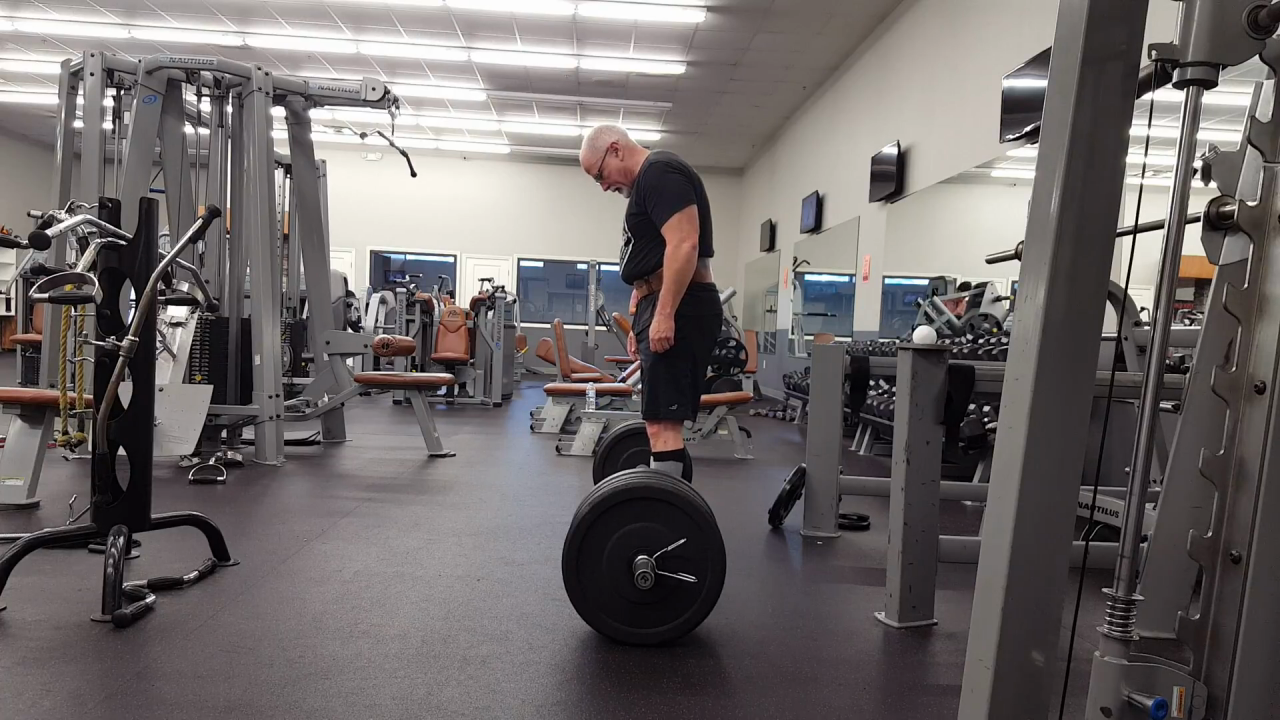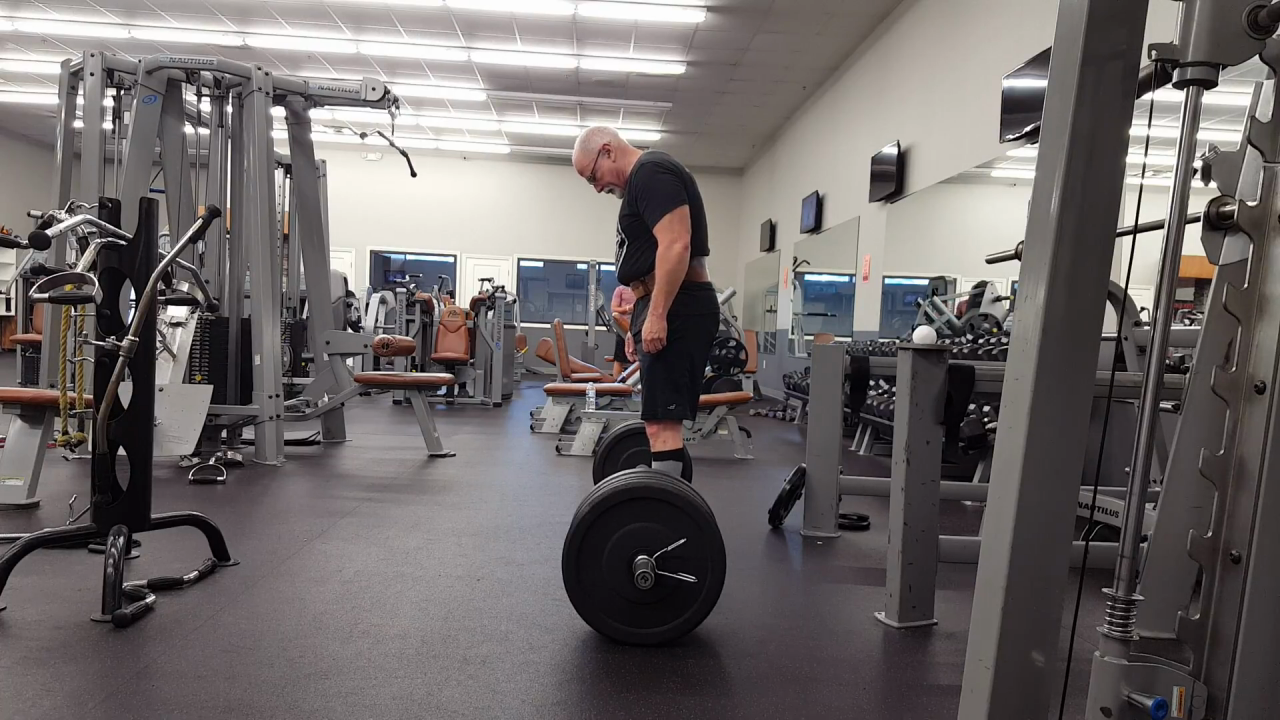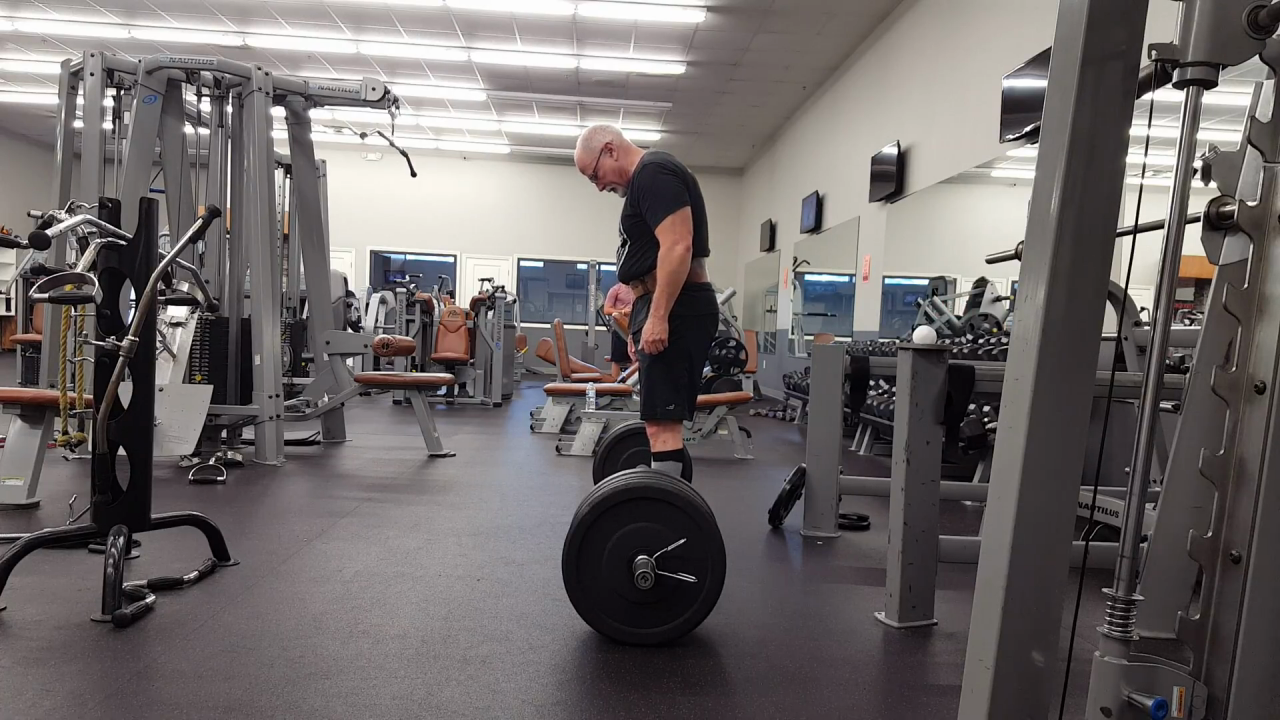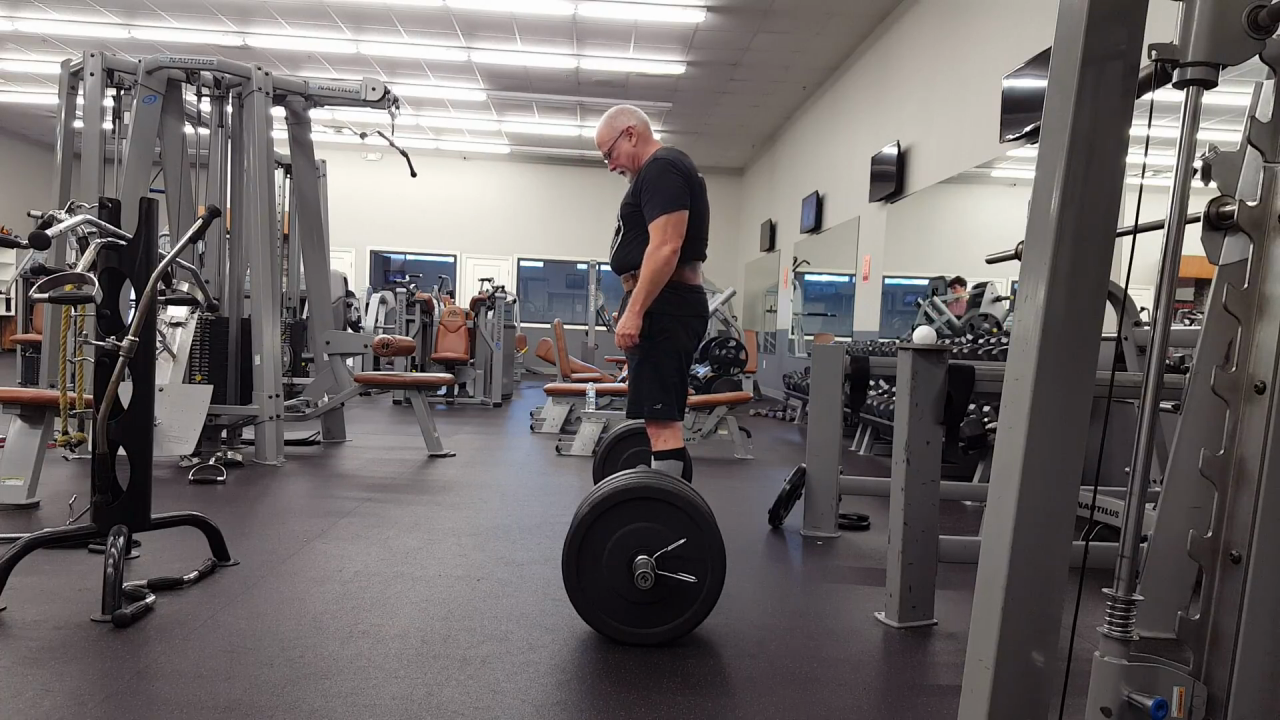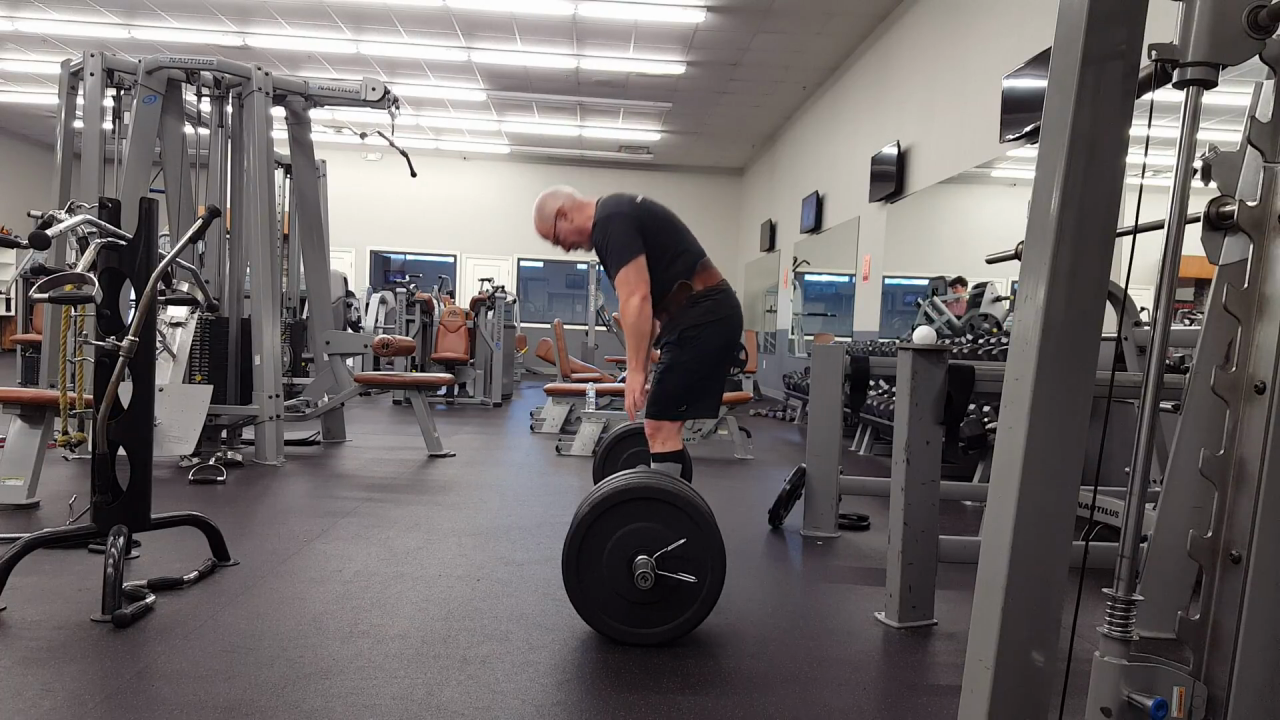
dt=1s
person 1, frame 1
left shoulder: (660, 172)
right shoulder: (649, 182)
left elbow: (684, 244)
left wrist: (664, 315)
right wrist: (640, 322)
left hip: (677, 311)
right hip: (664, 310)
left knee: (662, 423)
right knee: (660, 421)
person 1, frame 2
left shoulder: (651, 173)
right shoulder: (644, 180)
left elbow: (676, 244)
left wrist: (656, 315)
right wrist: (640, 323)
left hip: (675, 311)
right hip: (665, 311)
left knee: (661, 422)
right knee: (659, 420)
person 1, frame 3
left shoulder: (654, 173)
right shoulder: (647, 180)
left elbow: (678, 246)
left wrist: (658, 316)
right wrist: (645, 318)
left hip: (673, 311)
right hip: (666, 311)
left knee: (661, 421)
right knee: (660, 420)
person 1, frame 4
left shoulder: (661, 169)
right shoulder: (662, 172)
left elbow: (666, 246)
left wrist: (634, 311)
right wrist: (639, 310)
left hip: (663, 308)
right hip: (667, 307)
left knee: (660, 420)
right knee: (661, 419)
person 1, frame 5
left shoulder: (612, 222)
right shoulder: (616, 215)
left elbow: (637, 298)
right elbow: (643, 297)
left wrist: (636, 371)
right wrist: (640, 365)
left hip: (701, 317)
right hip: (705, 314)
left knee: (660, 424)
right knee: (663, 423)
